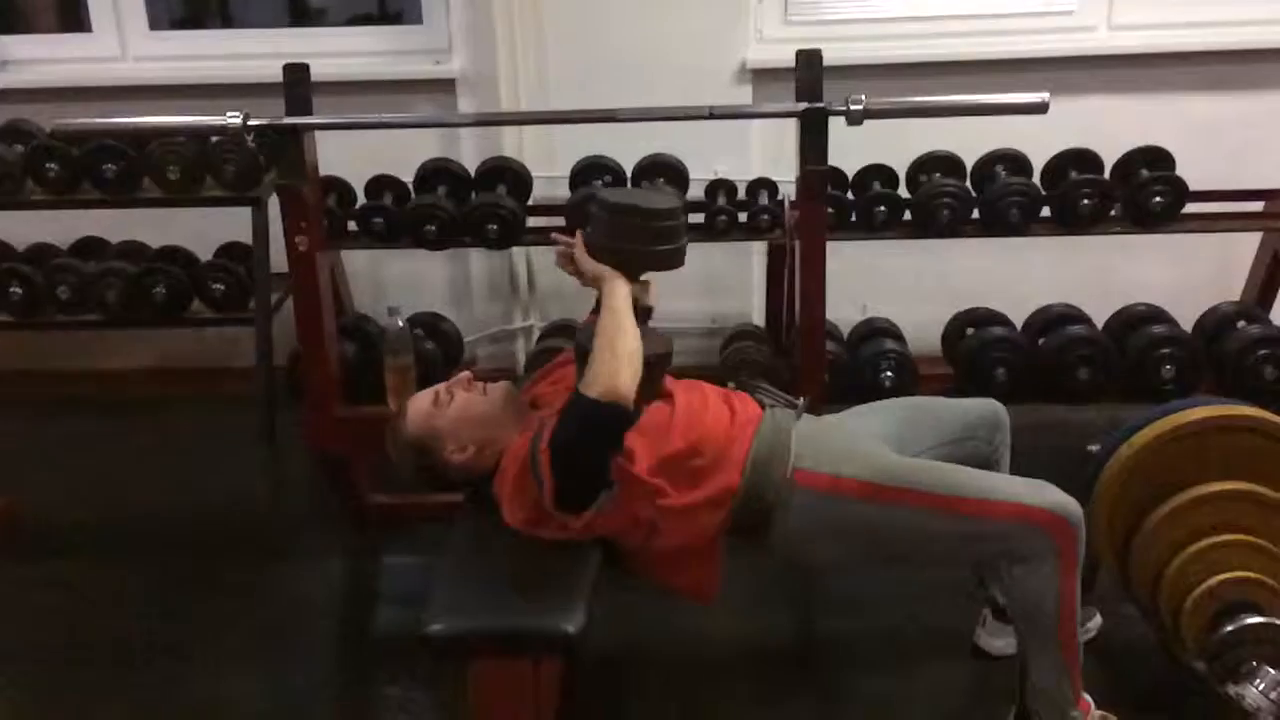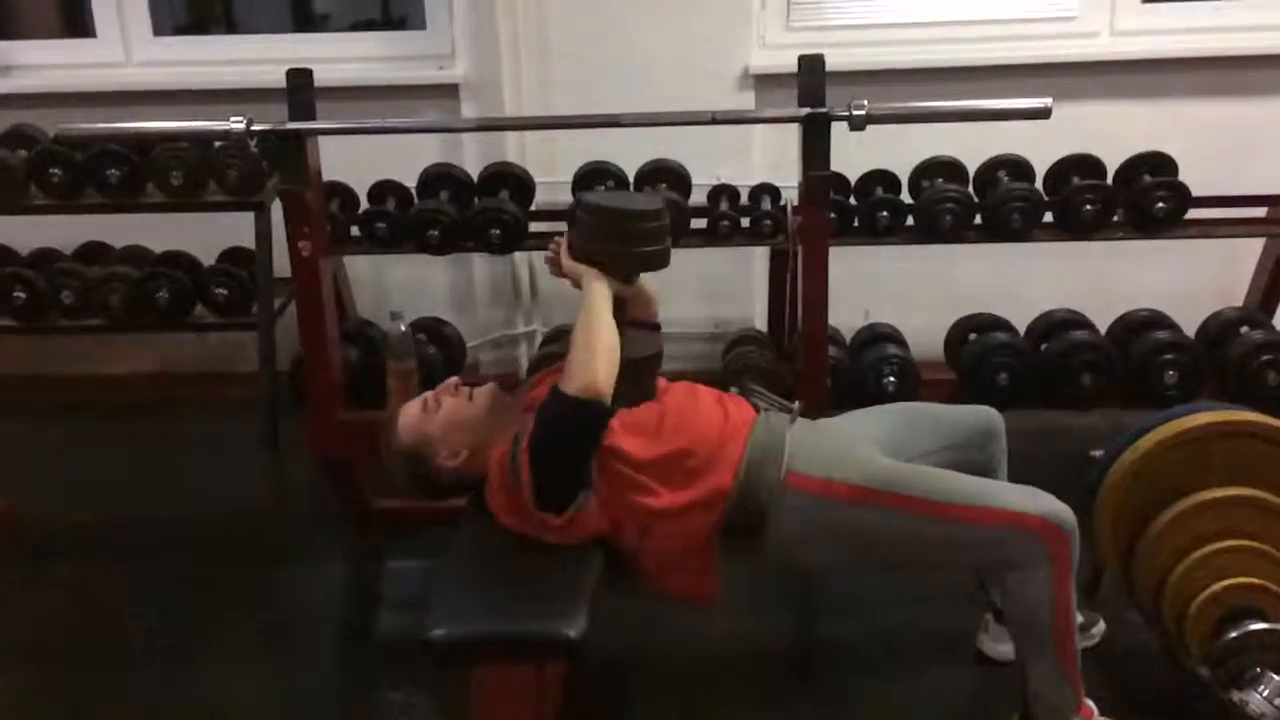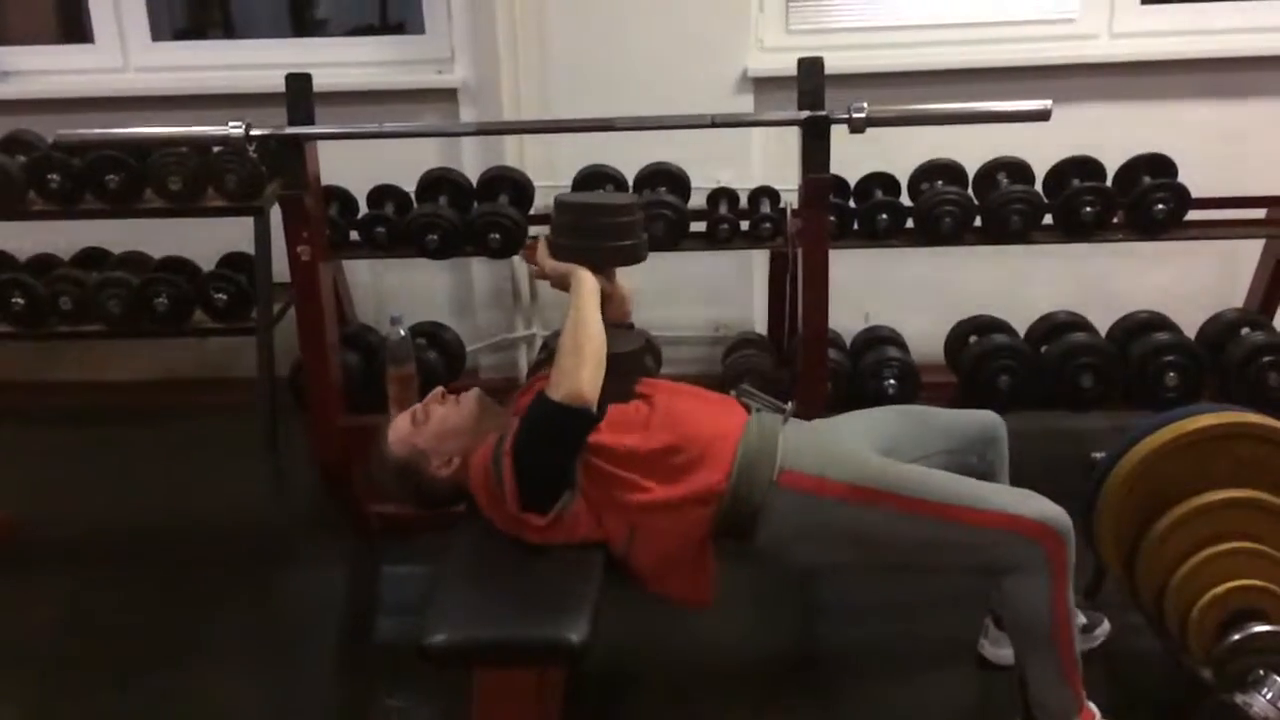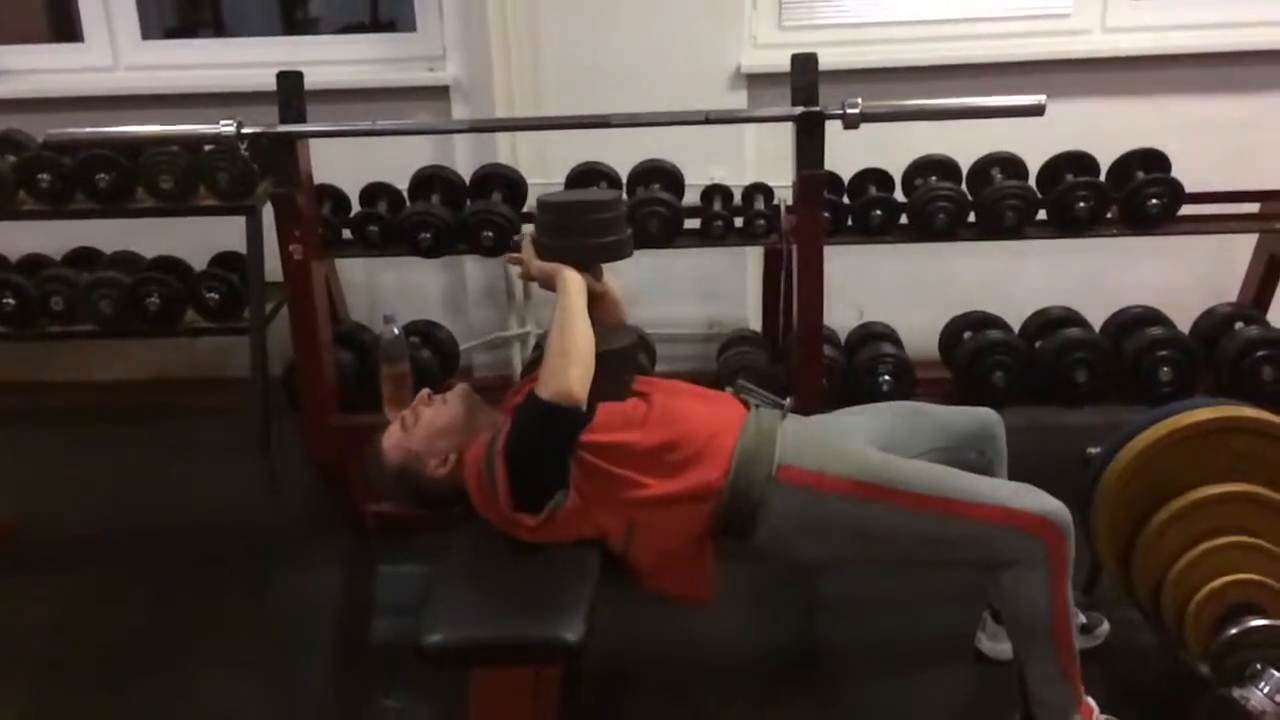
dt=0.3s
person 1, frame 1
left shoulder: (539, 401)
right shoulder: (535, 472)
left elbow: (615, 348)
right elbow: (613, 398)
left wrist: (609, 276)
right wrist: (615, 283)
left hip: (784, 432)
right hip: (791, 485)
left knee: (986, 421)
right knee: (1053, 520)
left ankle: (1011, 600)
person 1, frame 2
left shoulder: (531, 409)
right shoulder: (525, 472)
left elbow: (638, 347)
right elbow: (590, 394)
left wrist: (619, 277)
right wrist: (594, 285)
left hip: (780, 437)
right hip: (784, 488)
left knee: (982, 429)
right knee: (1047, 527)
left ankle: (1016, 612)
person 1, frame 3
left shoulder: (520, 417)
right shoulder: (507, 472)
left elbow: (612, 348)
right elbow: (578, 402)
left wrist: (597, 278)
right wrist: (580, 283)
left hip: (771, 438)
right hip: (776, 489)
left knee: (983, 435)
right knee: (1042, 531)
left ankle: (1019, 616)
person 1, frame 4
left shoulder: (514, 416)
right shoulder: (506, 471)
left elbow: (608, 345)
right elbow: (566, 397)
left wrist: (585, 280)
right wrist: (566, 280)
left hip: (771, 435)
right hip: (777, 485)
left knee: (978, 431)
right knee: (1042, 524)
left ankle: (1017, 614)
